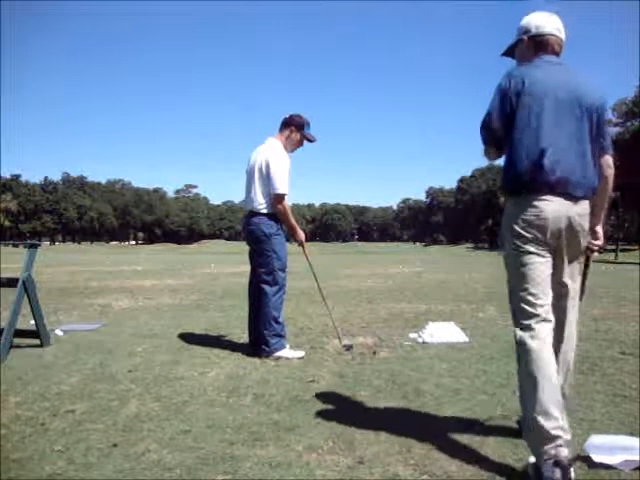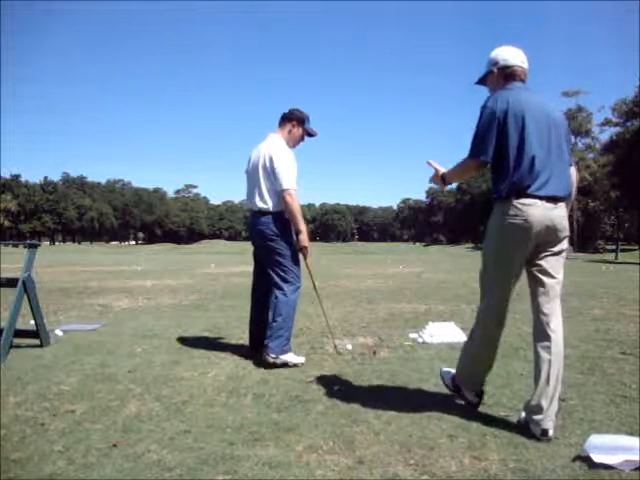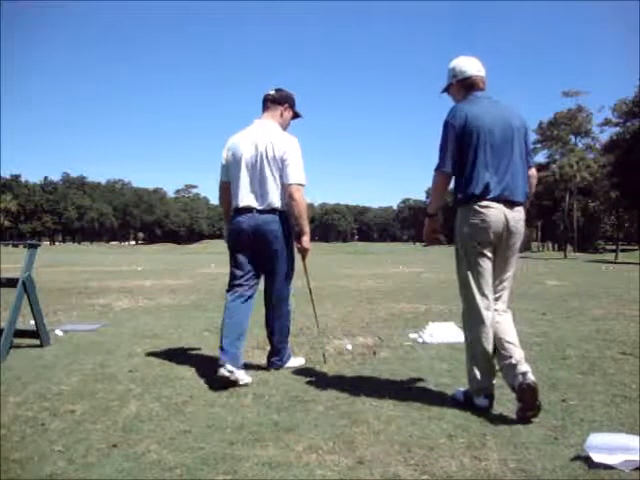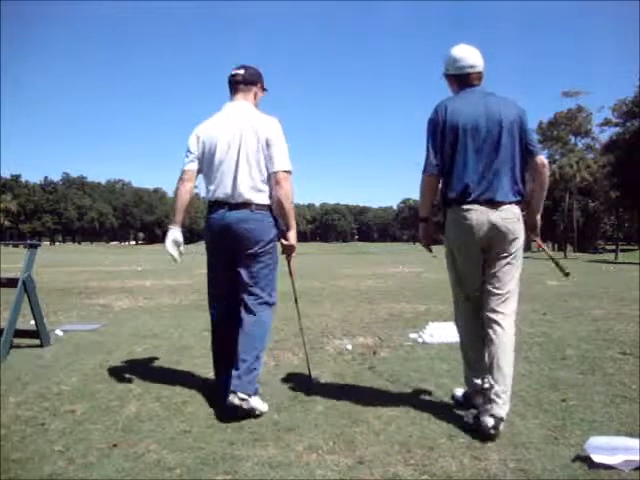
dt=0.7s
person 1, frame 1
left shoulder: (516, 80)
right shoulder: (590, 93)
left elbow: (491, 150)
right elbow: (606, 167)
right wrist: (597, 223)
left hip: (530, 209)
right hip: (576, 212)
left knee: (533, 325)
right knee: (563, 325)
right ankle: (550, 424)
person 1, frame 2
left shoulder: (497, 104)
right shoulder: (554, 113)
left elbow: (478, 162)
right elbow: (572, 174)
left wrist: (444, 176)
left hip: (516, 212)
right hip: (556, 215)
left knee: (493, 305)
right knee: (549, 315)
left ankle: (468, 385)
right ankle: (542, 417)
person 1, frame 3
left shoulder: (459, 114)
right shoulder: (515, 117)
left elbow: (444, 175)
right elbow: (531, 175)
left wrist: (431, 216)
left hip: (477, 213)
right hip: (513, 214)
left knee: (479, 306)
right knee: (499, 303)
left ankle: (481, 390)
right ankle: (520, 374)
person 1, frame 4
left shoulder: (444, 111)
right shoulder: (512, 109)
left elbow: (432, 174)
right elbow: (540, 164)
left wrist: (424, 219)
right wrist: (534, 212)
left hip: (463, 216)
right hip: (508, 216)
left knee: (469, 309)
right knee: (502, 312)
left ankle: (477, 390)
right ankle: (494, 410)
person 2, frame 1
left shoulder: (260, 151)
right shoulder: (278, 155)
right elbow: (279, 201)
right wrist: (295, 230)
left hip: (253, 220)
right hip: (267, 224)
left knee: (259, 283)
right knee: (273, 284)
left ankle: (258, 341)
right ankle: (272, 344)
person 2, frame 2
left shoulder: (259, 149)
right shoulder: (281, 151)
right elbow: (288, 196)
right wrist: (301, 231)
left hip: (257, 220)
right hip: (275, 223)
left knee: (263, 284)
right knee: (288, 284)
left ankle: (258, 342)
right ankle: (277, 348)
person 2, frame 3
left shoulder: (234, 141)
right shoulder: (286, 142)
left elbow: (224, 191)
right elbow: (294, 193)
left wrist: (230, 224)
right wrist: (304, 232)
left hip: (241, 222)
right hip: (274, 223)
left knee: (239, 290)
right knee: (278, 294)
left ankle: (230, 360)
right ankle: (279, 357)
person 2, frame 4
left shoulder: (205, 128)
right shoulder: (267, 124)
left elbow: (186, 181)
right elbow: (280, 181)
left wrist: (175, 226)
right wrist: (290, 227)
left hip: (217, 219)
right hip: (256, 219)
left knee: (222, 305)
right knee: (258, 302)
left ankle: (225, 383)
right ankle: (243, 386)
